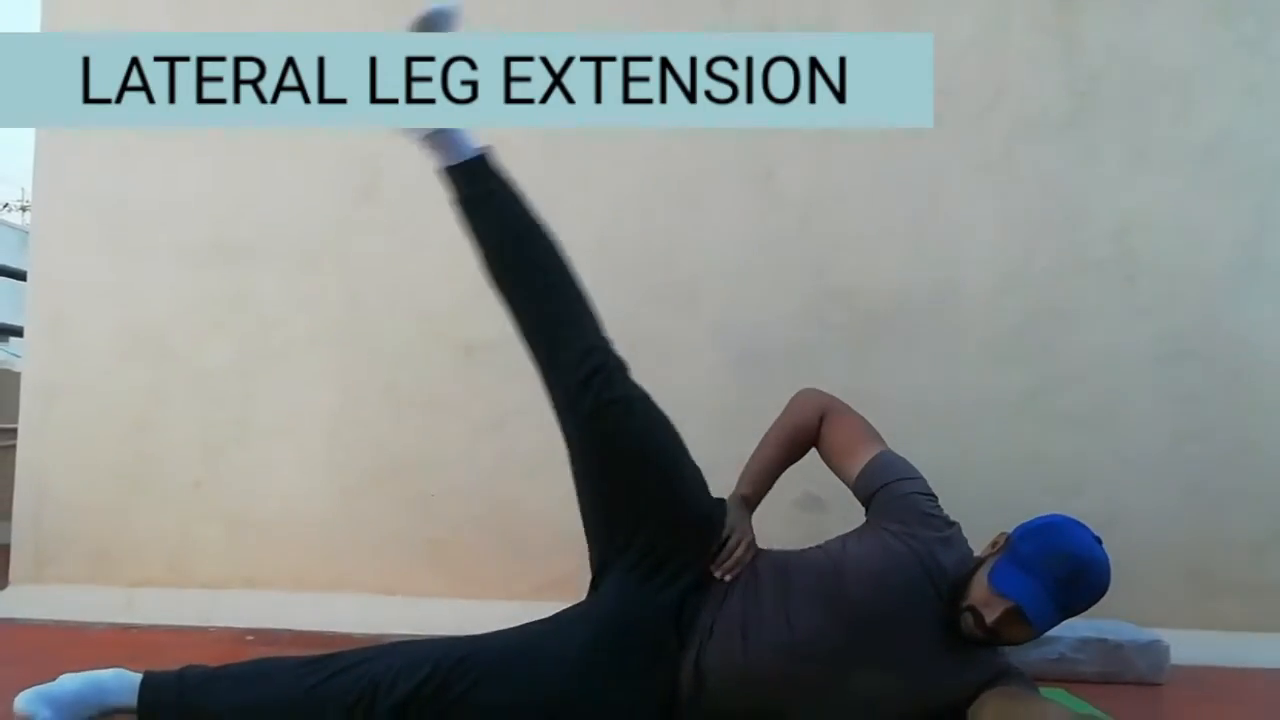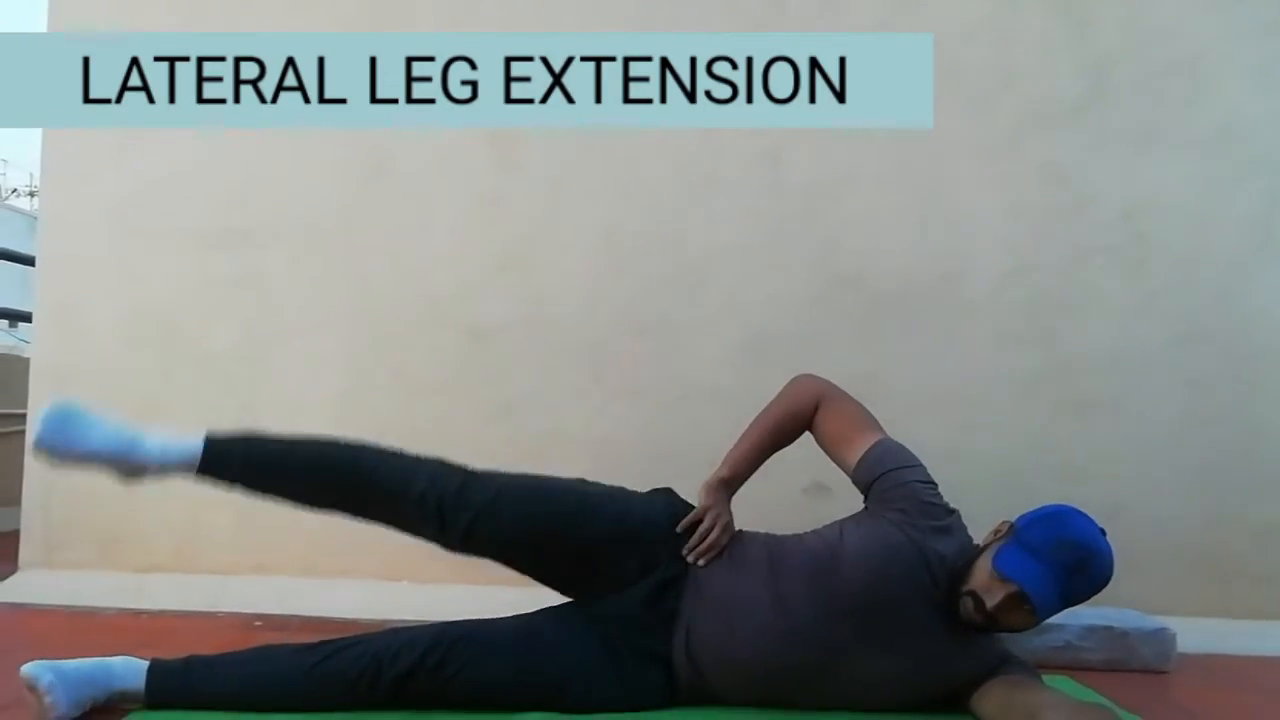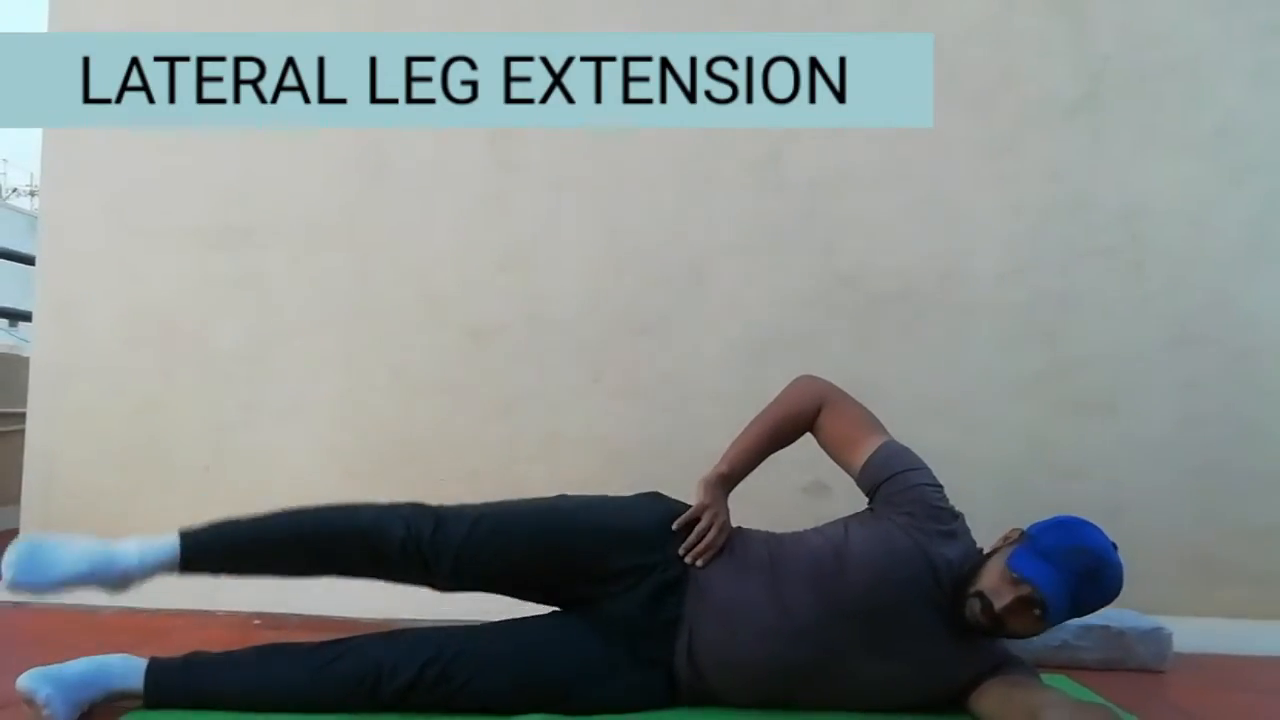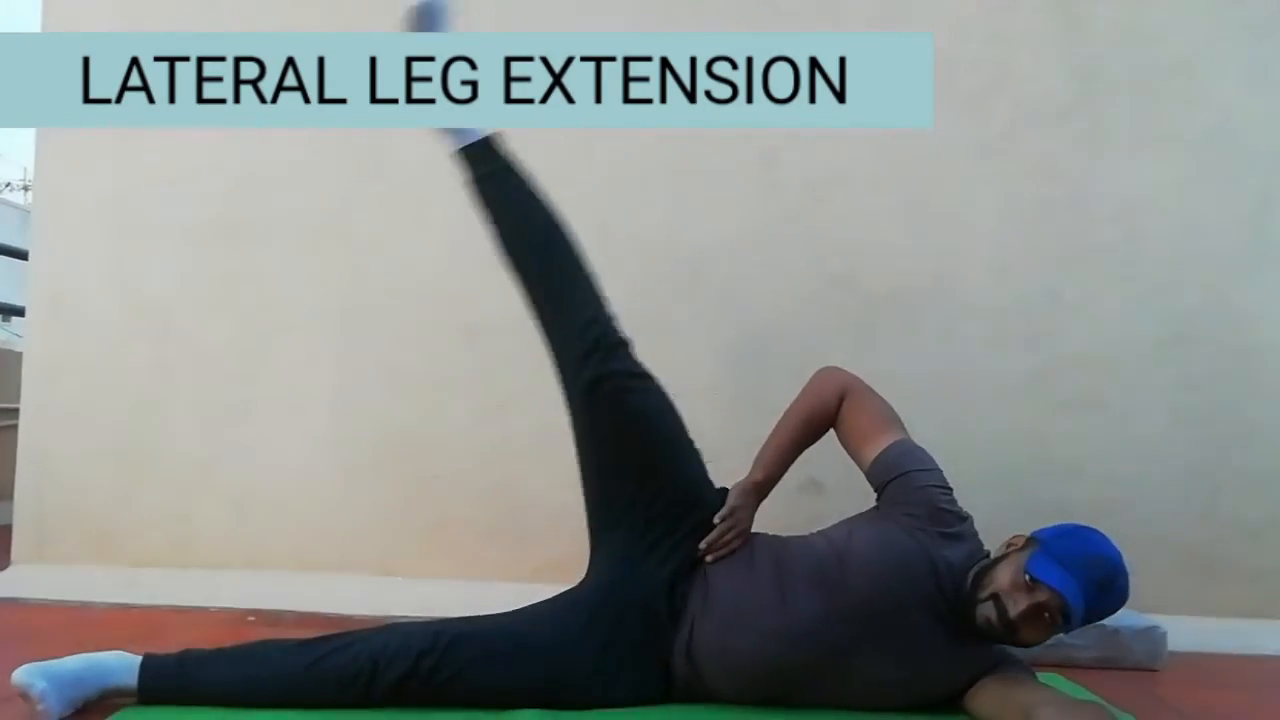
dt=0.4s
person 1, frame 1
right shoulder: (920, 512)
right elbow: (810, 403)
right wrist: (748, 502)
right hip: (672, 550)
right knee: (593, 385)
right ankle: (456, 141)
person 1, frame 2
right shoulder: (924, 513)
right elbow: (817, 393)
right wrist: (722, 485)
right hip: (656, 556)
right knee: (441, 501)
right ankle: (168, 449)
person 1, frame 3
right shoulder: (929, 515)
right elbow: (818, 394)
right wrist: (719, 483)
right hip: (653, 561)
right knee: (426, 539)
right ankle: (141, 553)
person 1, frame 4
right shoulder: (936, 525)
right elbow: (838, 386)
right wrist: (751, 492)
right hip: (667, 555)
right knee: (592, 348)
right ankle: (466, 126)
